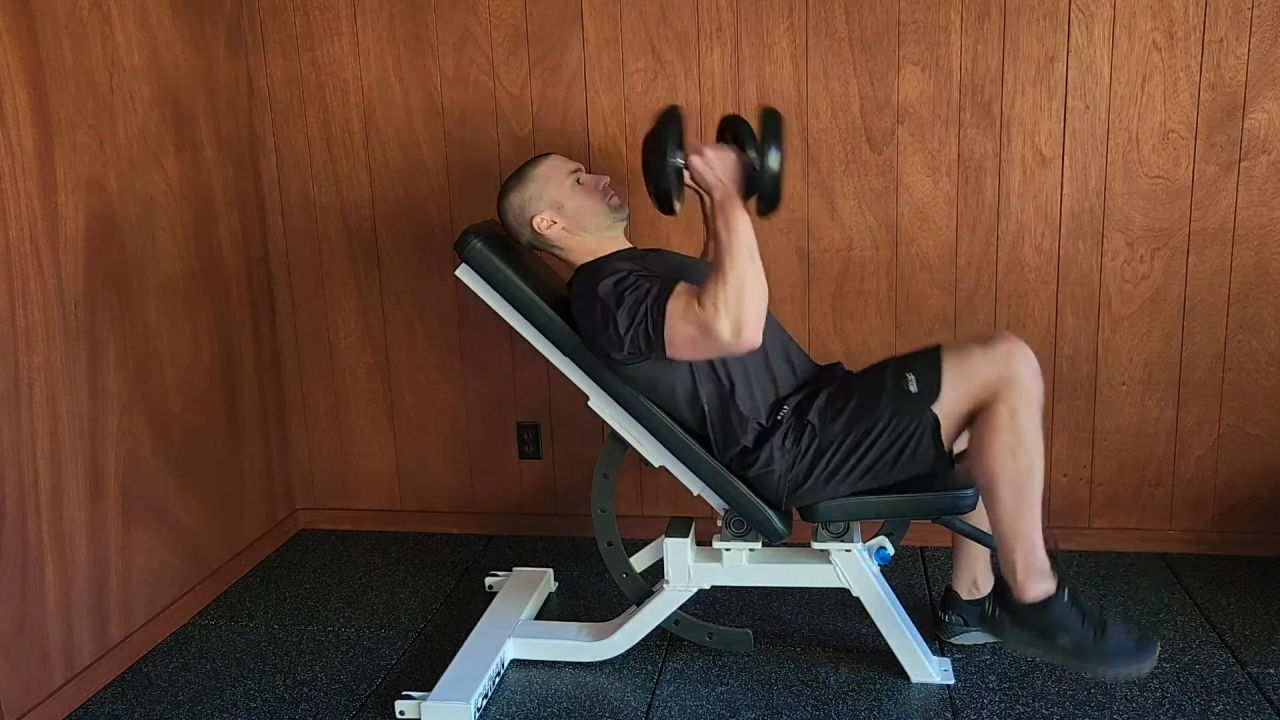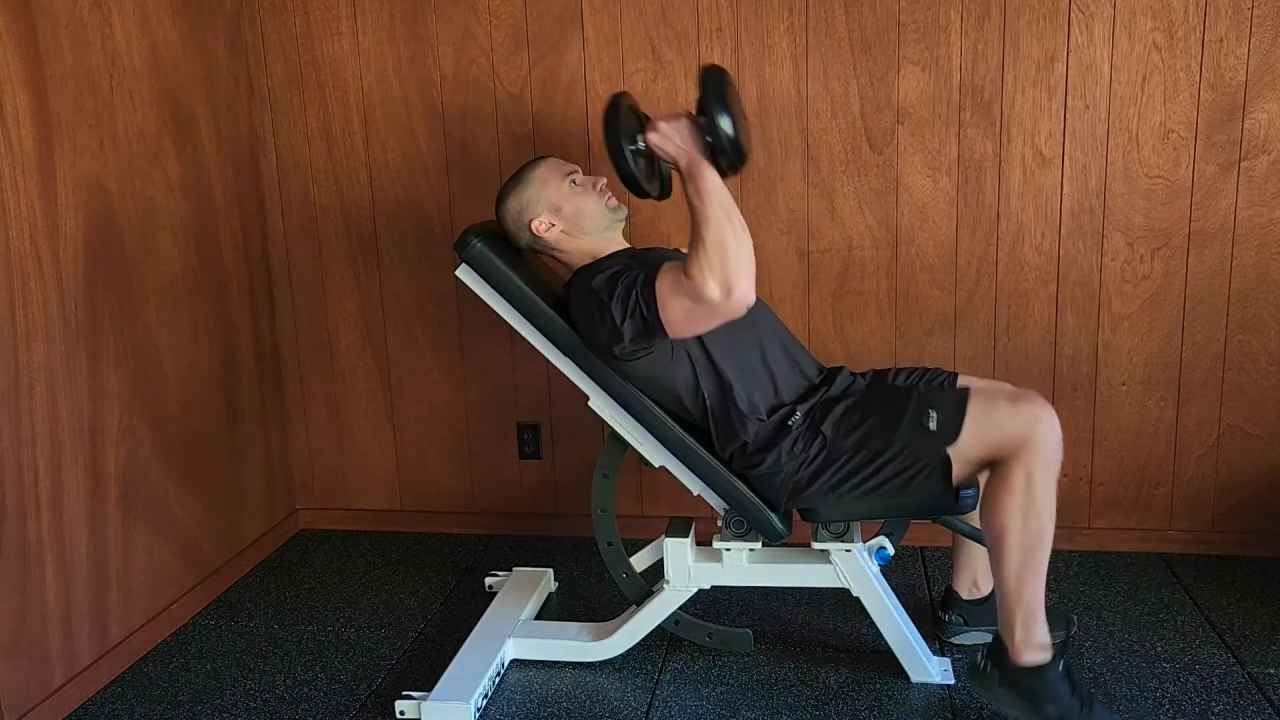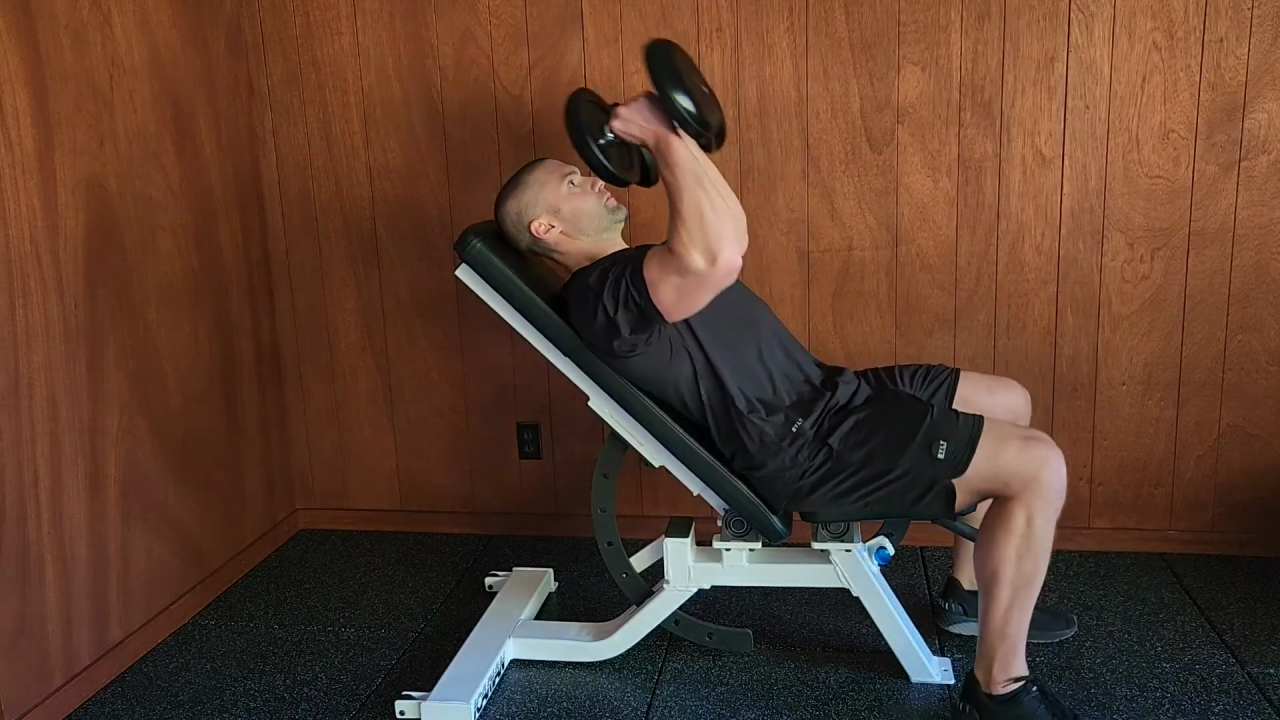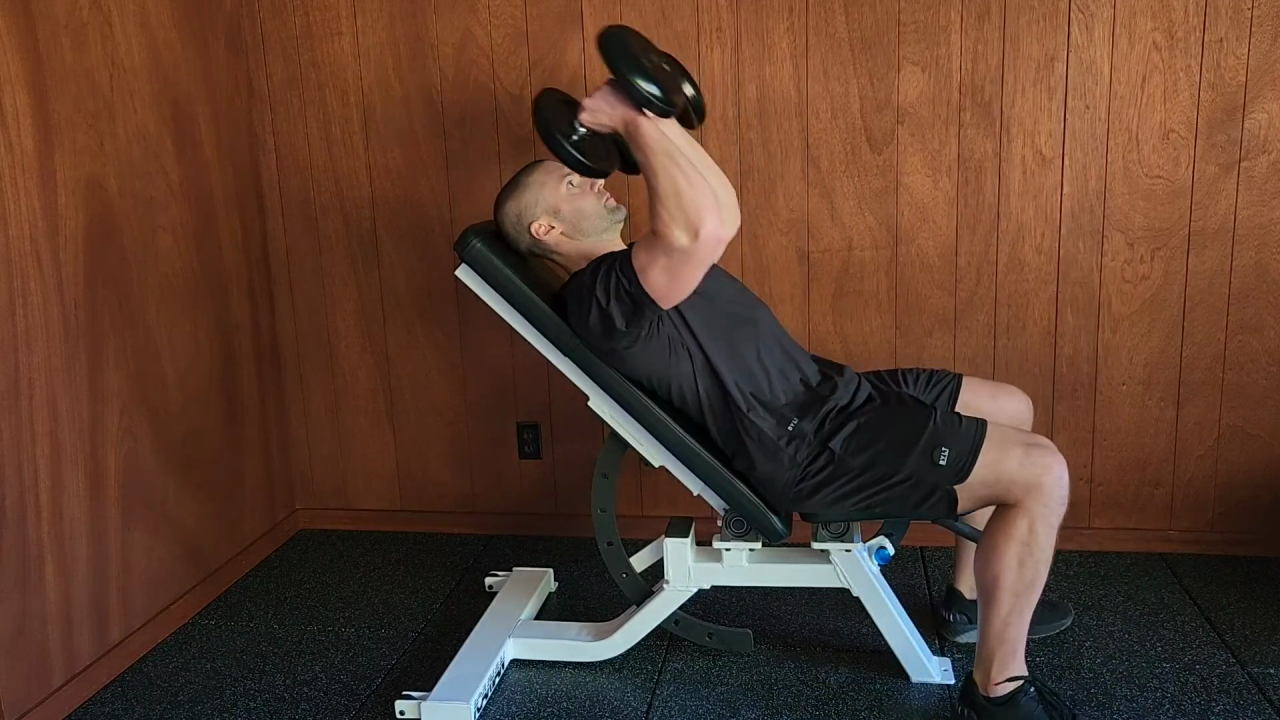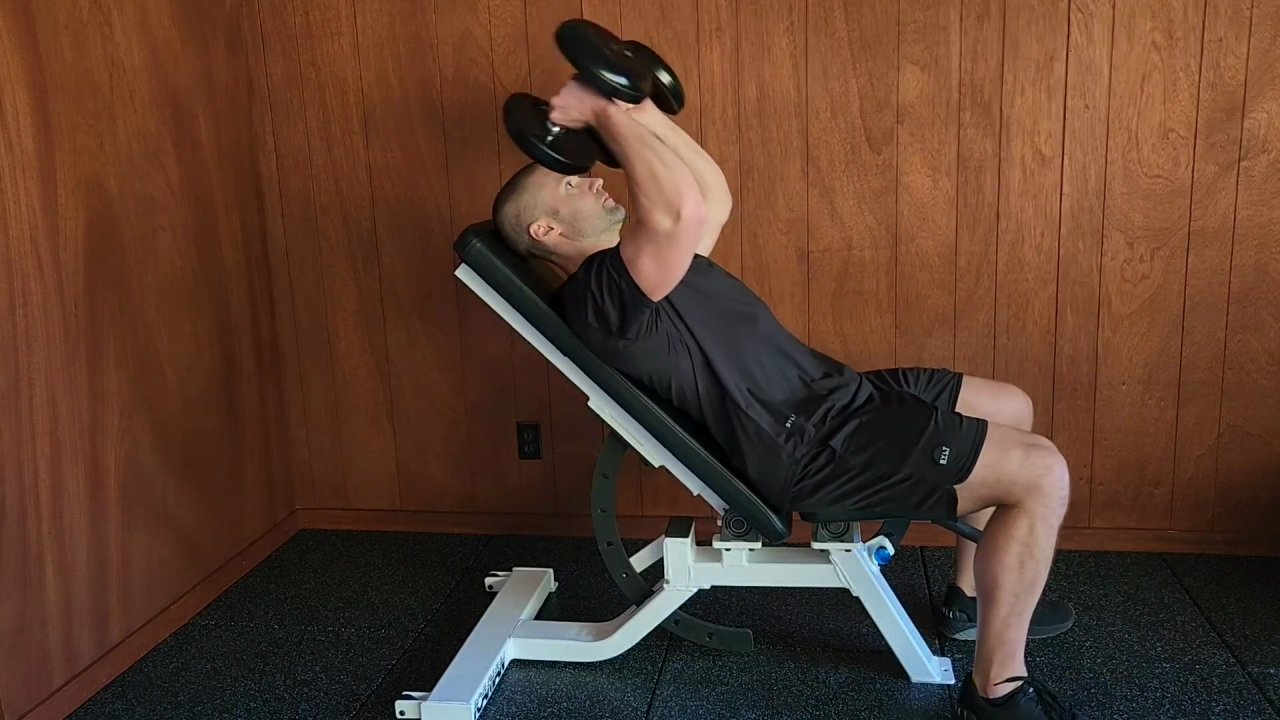
dt=0.1s
person 1, frame 1
left shoulder: (626, 269)
right shoulder: (610, 292)
left elbow: (719, 315)
right elbow: (735, 327)
left wrist: (716, 203)
right wrist: (730, 198)
left hip: (800, 414)
right hip: (790, 446)
left knee: (988, 420)
right knee: (1008, 367)
left ankle: (969, 600)
right ankle: (1034, 598)
person 1, frame 2
left shoulder: (630, 272)
right shoulder: (608, 297)
left elbow: (722, 269)
right elbow: (728, 288)
left wrist: (690, 158)
right wrist: (693, 159)
left hip: (820, 401)
right hip: (799, 445)
left knee: (1017, 411)
right knee: (1032, 427)
left ankle: (970, 600)
right ankle: (1025, 661)
person 1, frame 3
left shoulder: (624, 268)
right shoulder: (604, 294)
left elbow: (727, 235)
right elbow: (716, 256)
left wrist: (671, 137)
right wrist: (664, 138)
left hip: (824, 394)
right hip: (805, 447)
left knee: (1011, 405)
right knee: (1038, 468)
left ankle: (969, 592)
person 1, frame 4
left shoulder: (630, 267)
right shoulder: (604, 295)
left elbow: (722, 212)
right elbow: (699, 224)
left wrist: (655, 121)
right wrist: (627, 119)
left hip: (825, 395)
right hip: (811, 447)
left knee: (1012, 409)
right knee: (1041, 472)
left ankle: (972, 599)
person 1, frame 5
left shoulder: (626, 267)
right shoulder: (601, 293)
left elbow: (714, 201)
right elbow: (685, 210)
left wrist: (640, 113)
right wrist: (604, 114)
left hip: (826, 393)
right hip: (810, 447)
left knee: (1012, 408)
right knee: (1041, 473)
left ankle: (973, 596)
